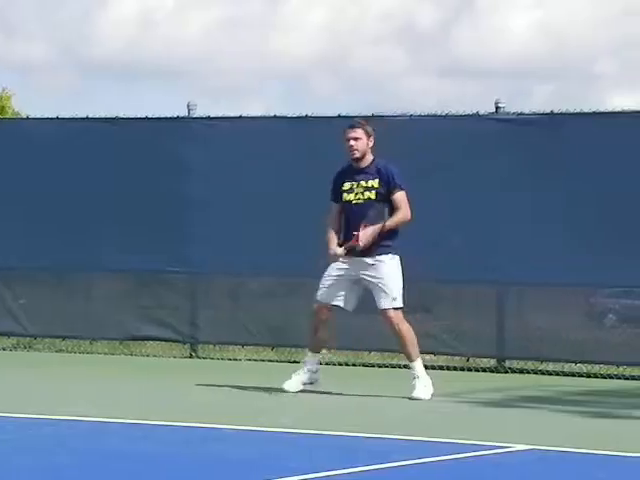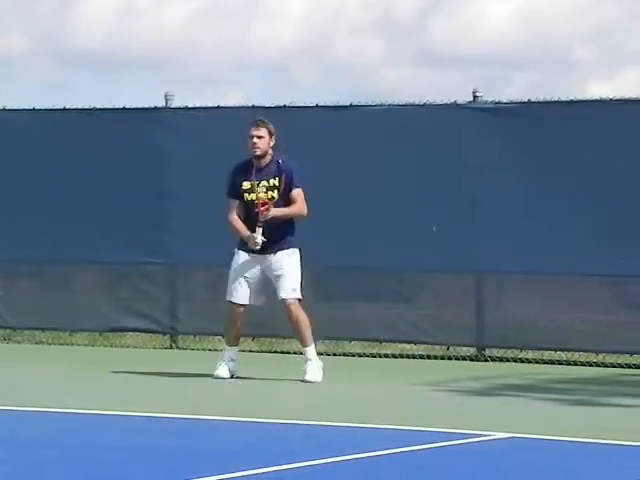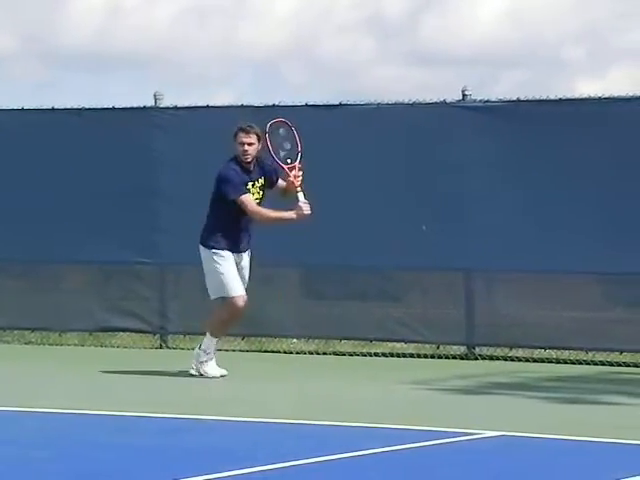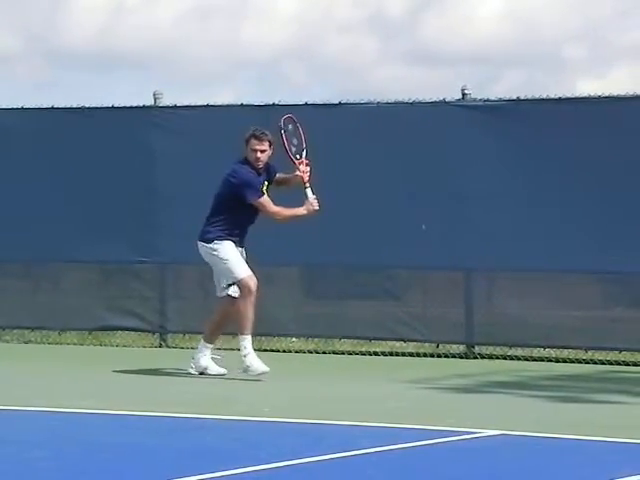
dt=0.7s
person 1, frame 1
left shoulder: (386, 172)
right shoulder: (341, 176)
left elbow: (404, 213)
left wrist: (375, 230)
right wrist: (333, 243)
left hip: (381, 256)
right hip: (346, 257)
left knee: (394, 315)
right knee: (321, 311)
left ankle: (421, 377)
right ankle: (309, 370)
person 1, frame 2
left shoulder: (285, 169)
right shoulder: (238, 173)
left elbow: (302, 209)
right elbow: (233, 215)
left wrist: (275, 212)
right wrist: (247, 236)
left hip: (283, 249)
right hip: (248, 250)
left knee: (291, 305)
right knee: (236, 308)
left ankle: (313, 360)
right ankle: (229, 359)
person 1, frame 3
left shoulder: (263, 167)
right shoulder: (229, 173)
left elbow: (284, 189)
right elbow: (254, 212)
left wrist: (294, 183)
right wrist: (293, 215)
left hip: (241, 248)
right hip: (217, 247)
left knee: (233, 305)
right knee: (237, 302)
left ankle: (203, 358)
right ankle: (205, 351)
person 1, frame 4
left shoulder: (264, 168)
right shoulder: (244, 175)
left elbow: (278, 180)
right elbow: (273, 212)
left wrist: (296, 177)
right wrist: (304, 209)
left hip: (232, 242)
right hip: (216, 240)
left knee: (231, 301)
right knee: (249, 285)
left ankle: (201, 358)
right ankle: (247, 353)
